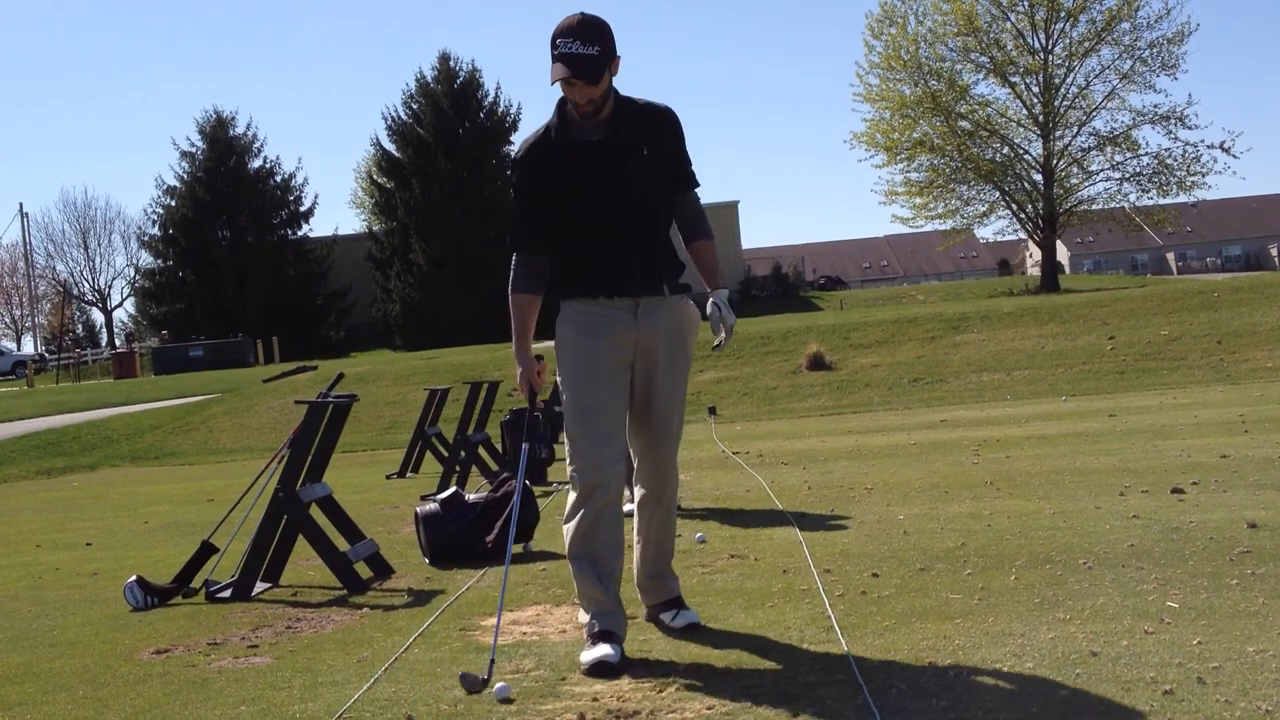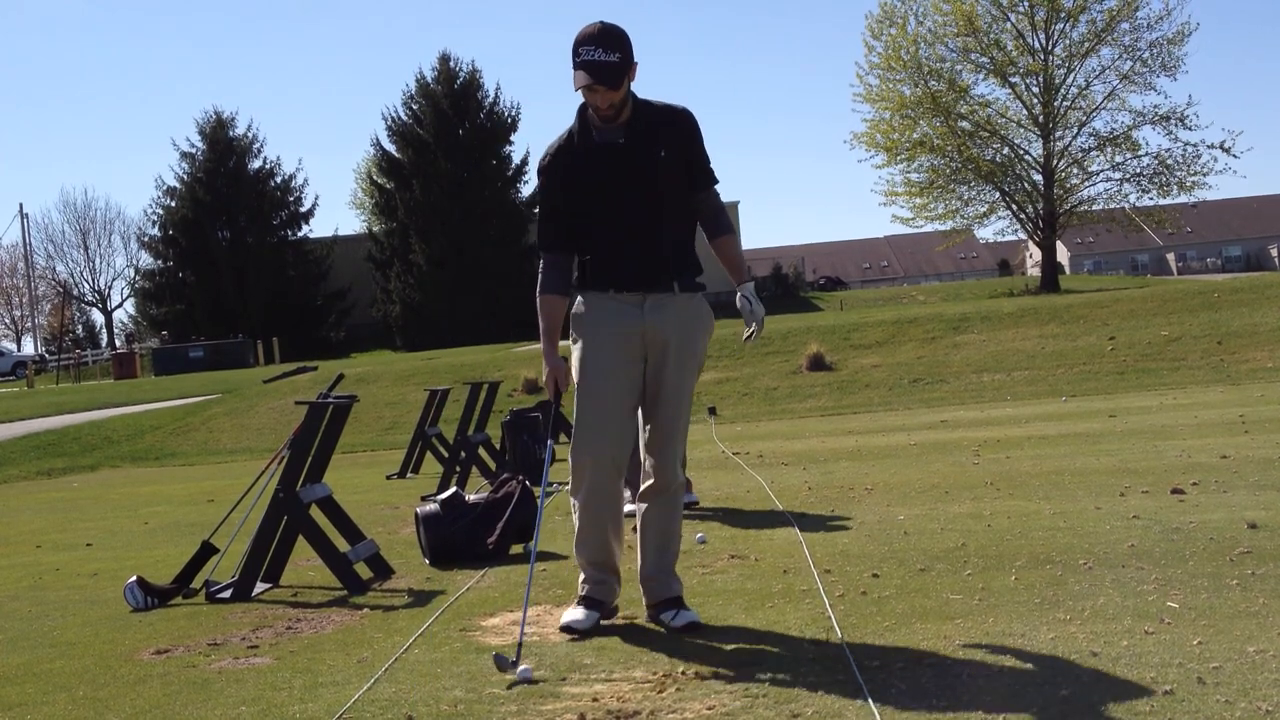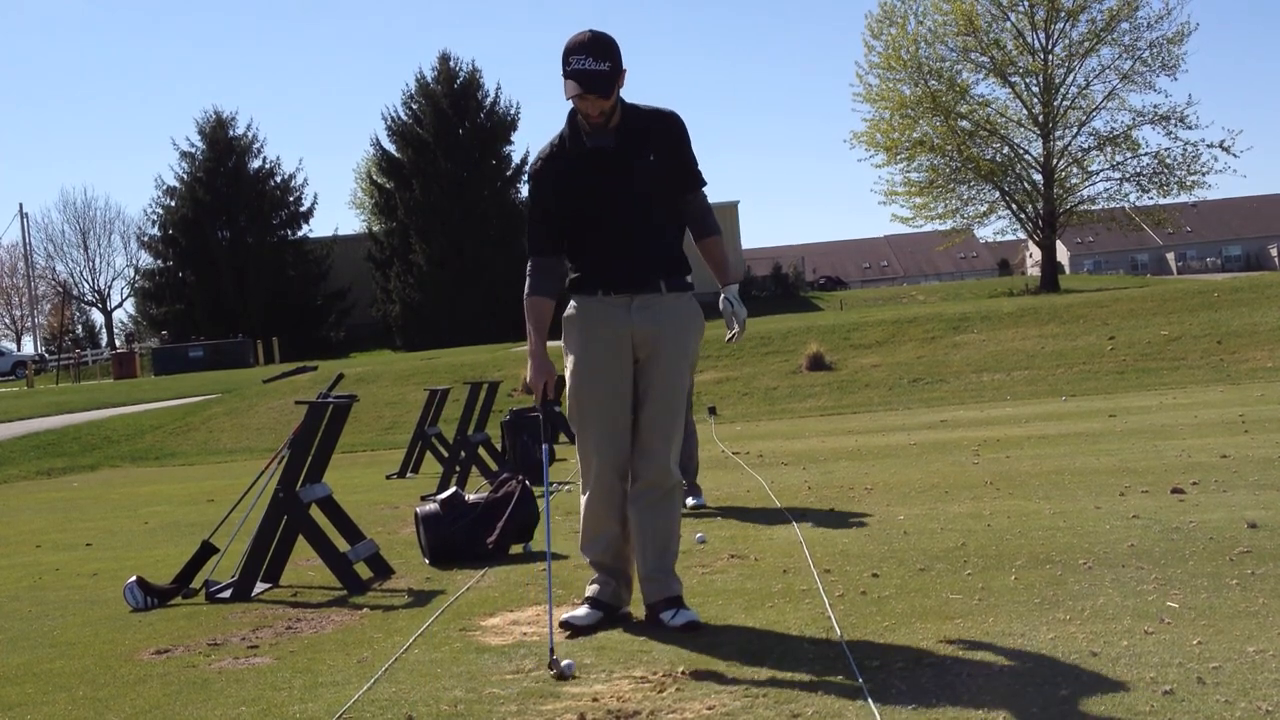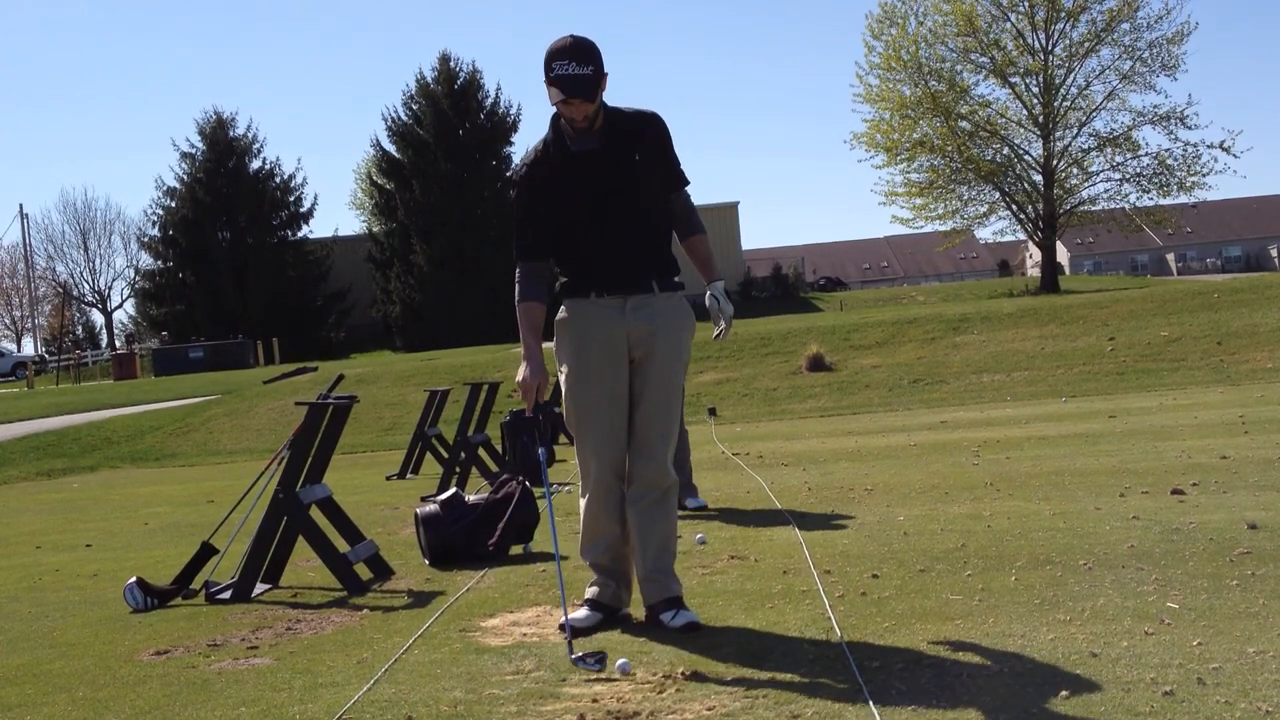
dt=0.5s
person 1, frame 1
left shoulder: (657, 125)
right shoulder: (538, 155)
left elbow: (689, 212)
right elbow: (528, 259)
left wrist: (717, 291)
right wrist: (521, 350)
left hip: (666, 310)
right hip: (588, 318)
left knee: (659, 467)
right knee: (596, 472)
left ankle: (660, 590)
right ankle: (602, 623)
person 1, frame 2
left shoulder: (675, 127)
right shoulder: (562, 159)
left elbow: (710, 210)
right elbow: (555, 260)
left wrist: (745, 285)
right wrist: (550, 350)
left hip: (680, 307)
right hip: (602, 312)
left knee: (666, 460)
right knee: (597, 458)
left ankle: (661, 590)
right ankle: (596, 588)
person 1, frame 3
left shoulder: (664, 130)
right shoulder: (552, 164)
left elbow: (697, 212)
right elbow: (544, 262)
left wrist: (728, 286)
right wrist: (537, 351)
left hip: (670, 307)
right hip: (595, 314)
left knee: (658, 459)
right knee: (602, 461)
left ankle: (661, 591)
right ankle: (608, 587)
person 1, frame 4
left shoulder: (647, 131)
right shoulder: (538, 169)
left elbow: (682, 211)
right elbow: (532, 267)
left wrist: (714, 283)
right wrist: (531, 354)
left hip: (661, 306)
right hip: (587, 316)
left knee: (653, 458)
right knee: (598, 461)
left ankle: (660, 592)
right ankle: (607, 589)
